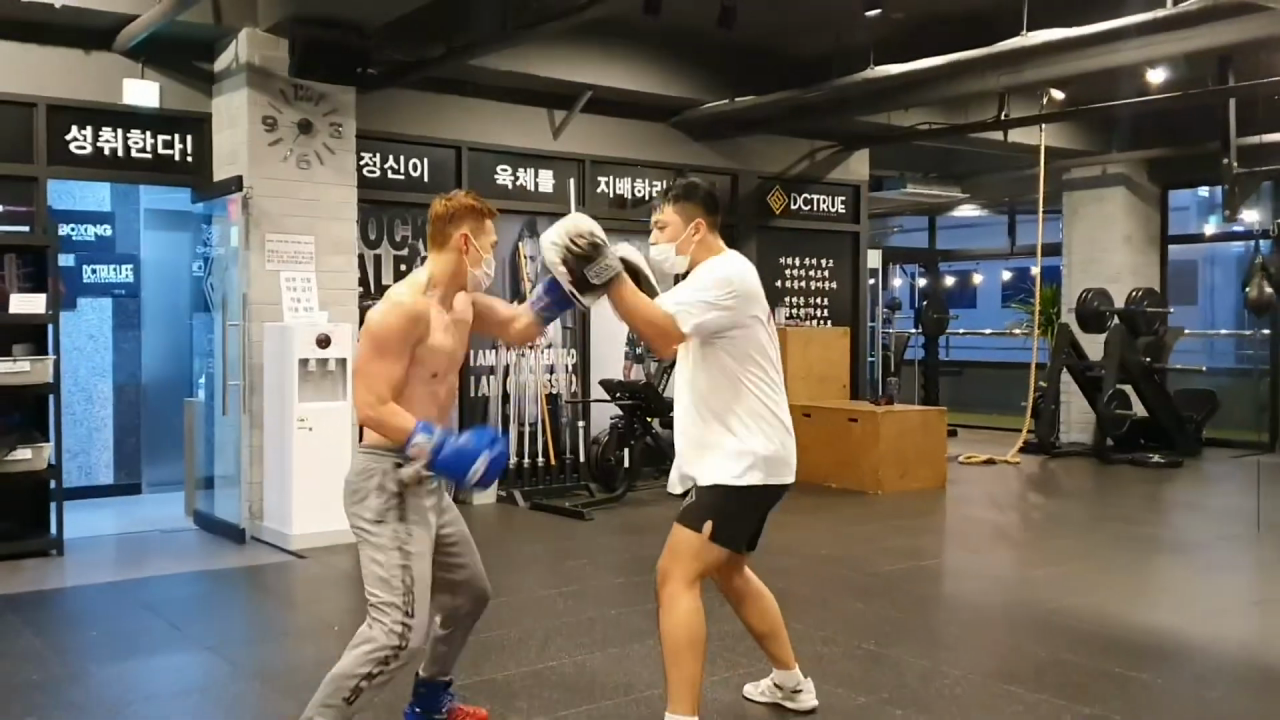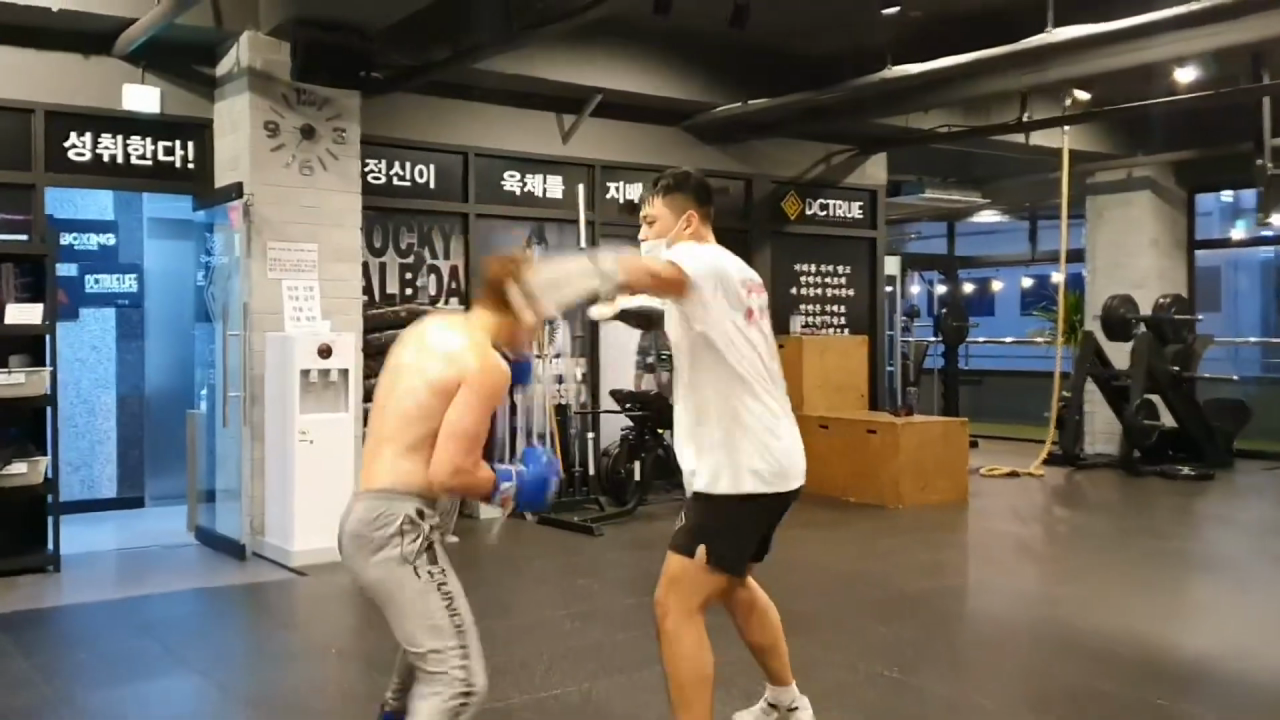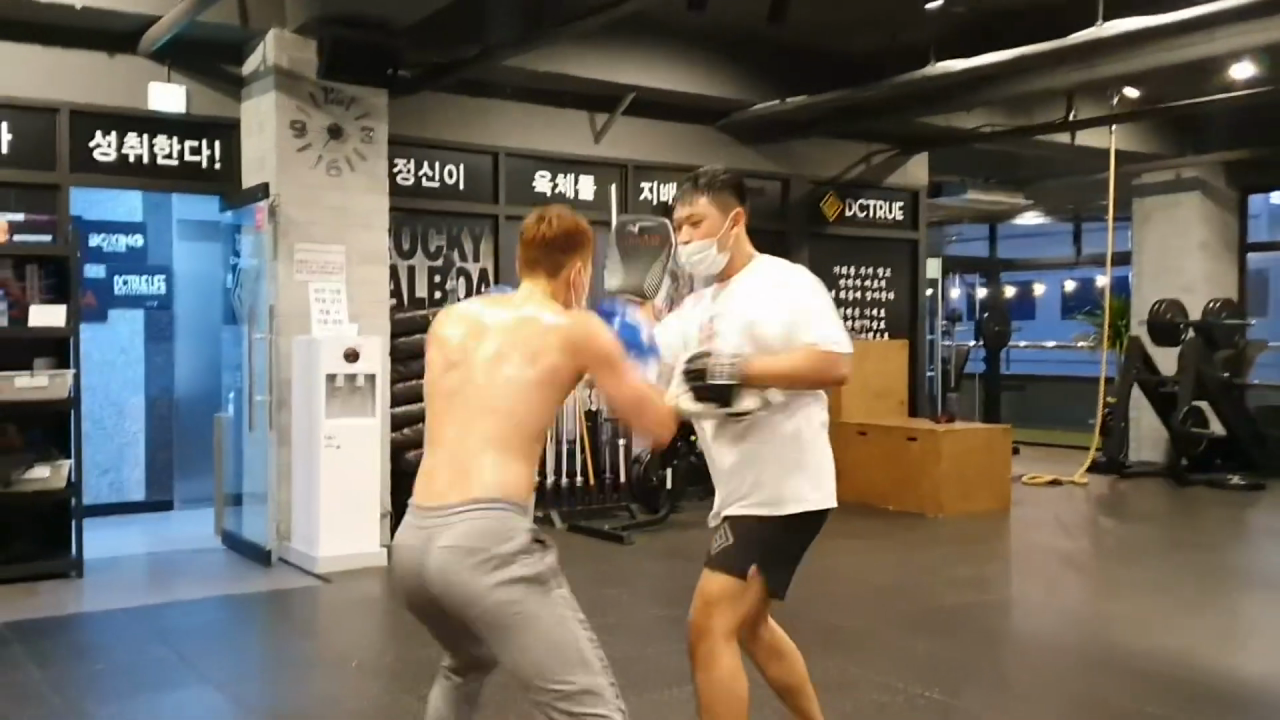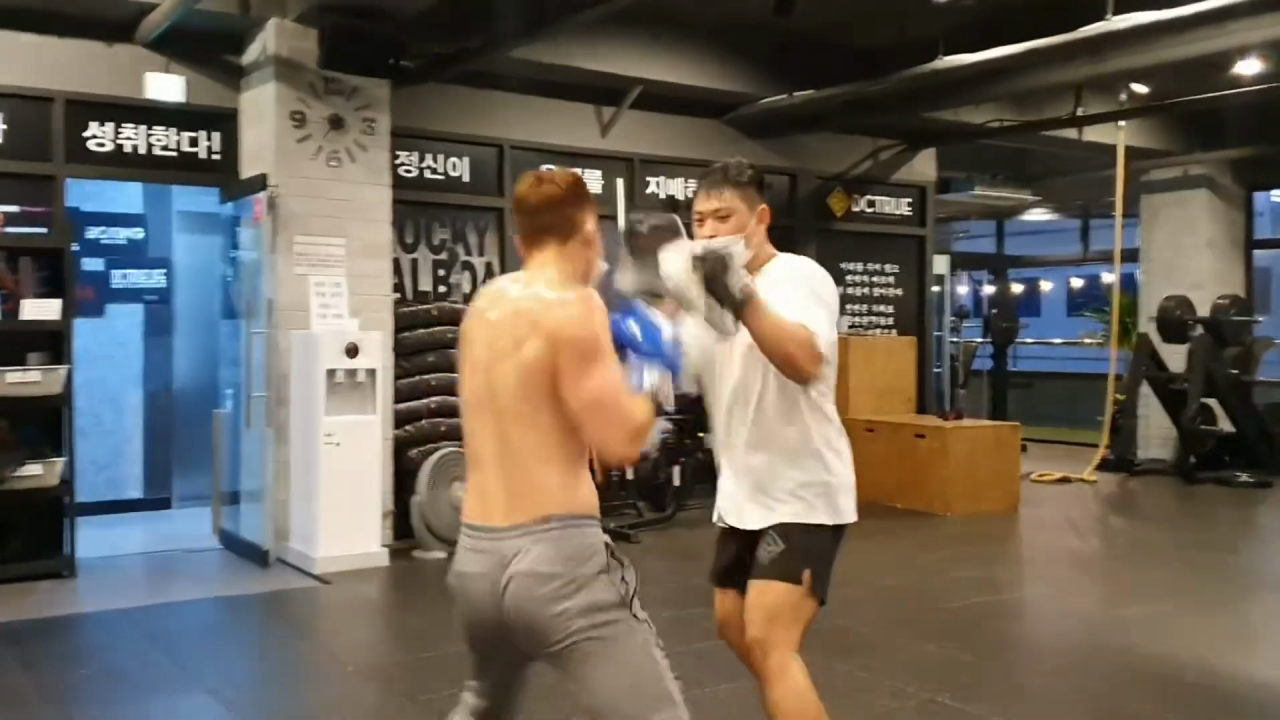
dt=0.3s
person 1, frame 1
left shoulder: (730, 275)
right shoulder: (694, 281)
left elbow: (665, 329)
right elbow: (663, 342)
left wrist: (612, 276)
right wrist: (615, 283)
left hip: (746, 459)
right hip: (723, 459)
left knee: (677, 575)
right knee: (727, 570)
person 1, frame 2
left shoulder: (706, 262)
right shoulder: (731, 278)
left elbow: (656, 275)
left hip: (742, 471)
right hip: (762, 465)
left knee: (676, 605)
right knee: (734, 584)
person 1, frame 3
left shoulder: (784, 283)
right shoulder: (697, 307)
left elbow: (832, 365)
left wrist: (742, 371)
left hip: (780, 492)
right hip: (744, 493)
left knee: (708, 629)
right knee: (745, 622)
person 1, frame 4
left shoulder: (800, 277)
right shoulder: (713, 301)
left elbow: (806, 365)
left wrist: (742, 299)
left hip: (803, 493)
right hip: (746, 496)
left knee: (768, 641)
right knee: (735, 627)
person 2, frame 1
right shoulder: (404, 308)
left elbow: (516, 330)
right elbow: (371, 407)
right wrist: (441, 447)
left hip: (421, 481)
right hip: (388, 480)
left knee: (469, 593)
right knee: (396, 628)
person 2, frame 2
left shoulder: (429, 329)
right shoulder: (485, 365)
right elbow: (448, 472)
right wrist: (504, 485)
left hip: (370, 514)
right hip: (396, 522)
left knee: (434, 630)
person 2, frame 3
left shoulder: (450, 322)
right shoulder: (578, 331)
right elbow: (658, 426)
right wrist: (631, 360)
left hip: (417, 541)
right hip: (489, 544)
left knee: (467, 665)
person 2, frame 4
left shoulder: (488, 302)
right shoulder: (571, 308)
right elbow: (621, 443)
right wrist: (650, 369)
left hip: (475, 560)
right hip: (559, 561)
